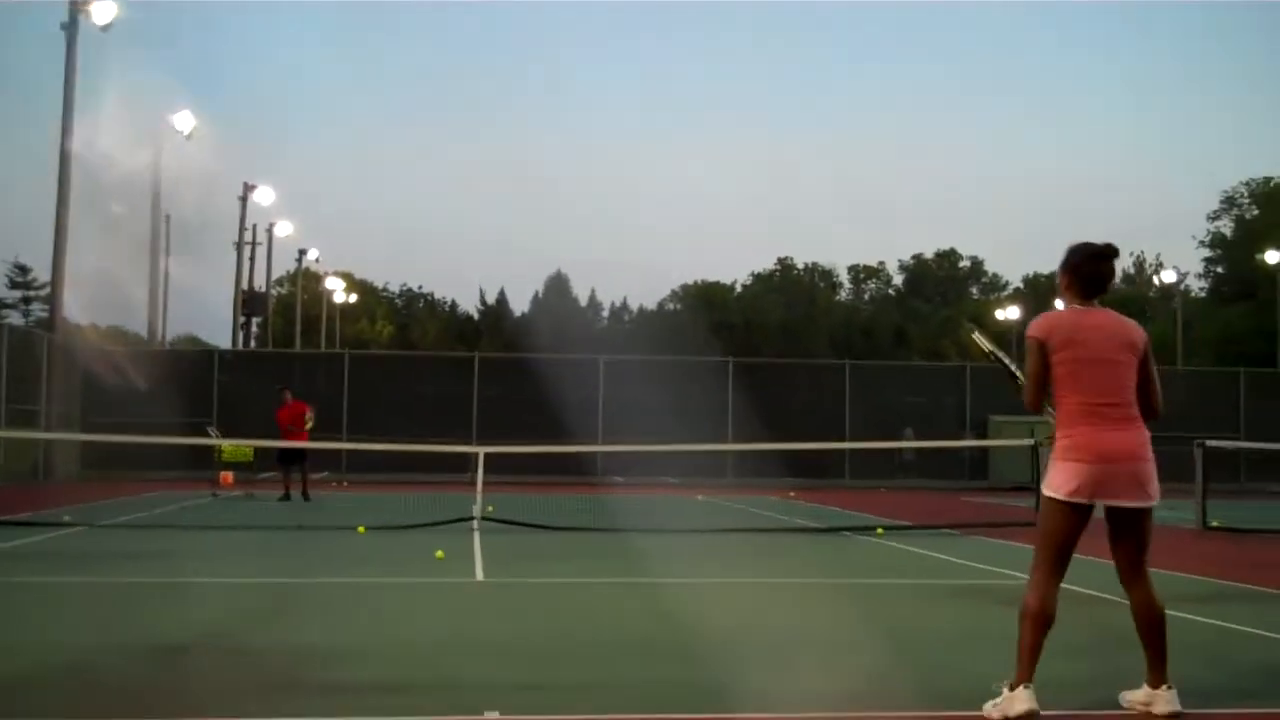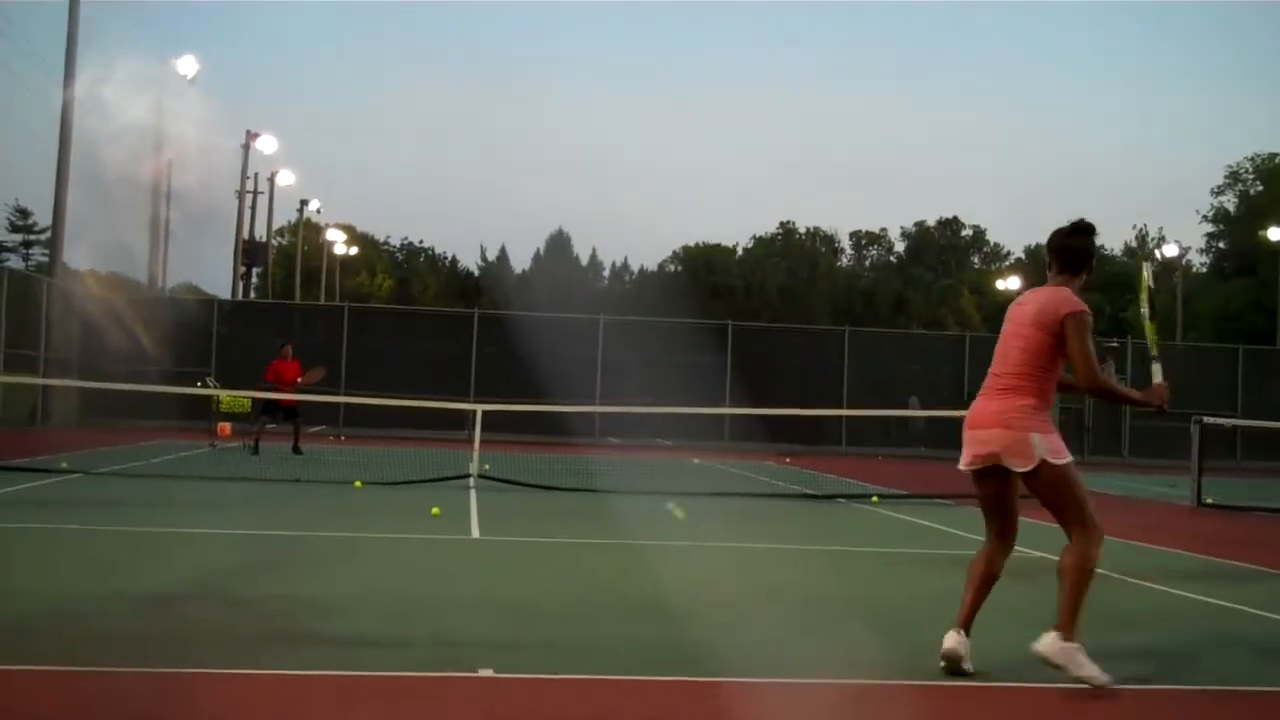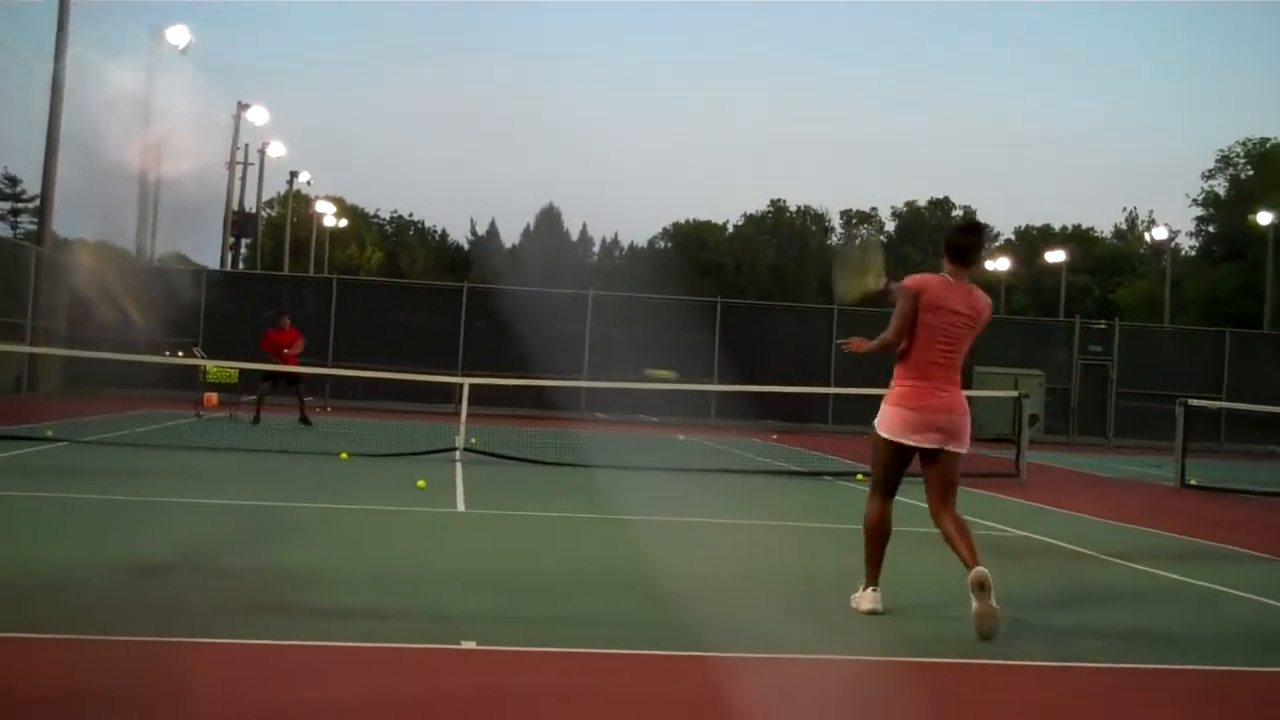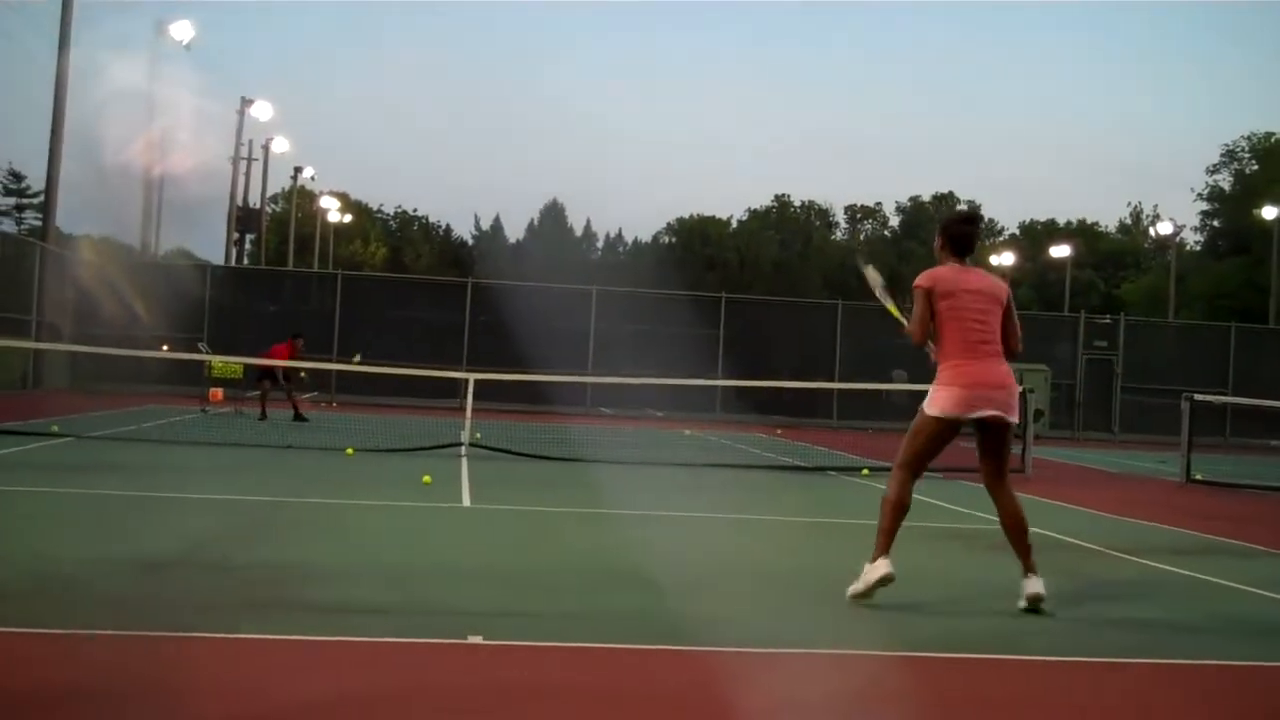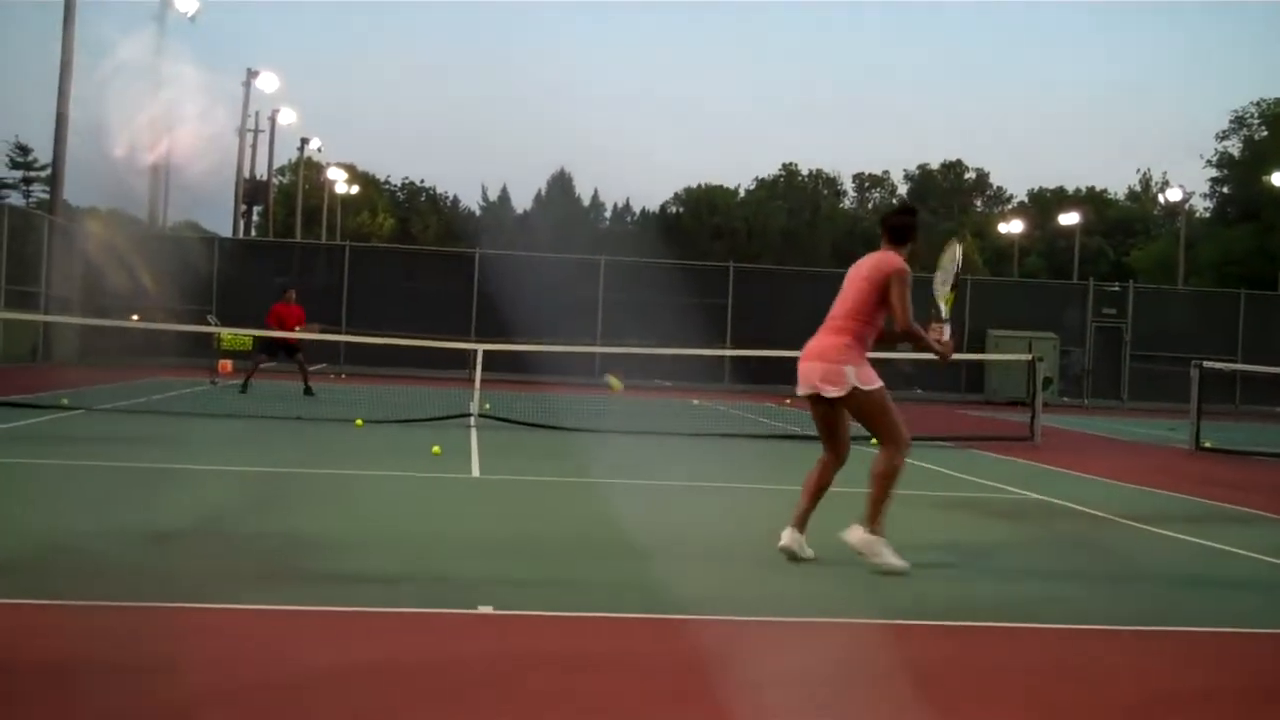
dt=0.7s
person 1, frame 1
left shoulder: (1045, 327)
right shoulder: (1133, 331)
left elbow: (1033, 402)
right elbow: (1153, 407)
left wrist: (1060, 400)
left hip: (1077, 459)
right hip: (1135, 459)
left knee: (1044, 576)
right knee: (1136, 579)
person 1, frame 2
left shoulder: (1021, 303)
right shoulder: (1072, 307)
right elbow: (1090, 381)
left wrist: (1065, 379)
right wrist: (1145, 398)
left hip: (979, 424)
right hip: (1022, 427)
left knee: (999, 538)
right knee: (1085, 533)
left ankle: (959, 633)
right ankle: (1062, 638)
person 1, frame 3
left shoulder: (917, 284)
right shoulder: (982, 305)
left elbow: (893, 342)
left wrist: (867, 345)
left hip: (908, 406)
right hip: (950, 411)
left knee: (880, 496)
right knee: (944, 511)
left ankle: (870, 590)
right ankle: (975, 571)
person 1, frame 4
left shoulder: (929, 279)
right shoulder: (998, 285)
left elbow: (919, 338)
right elbow: (1013, 349)
left wrist: (914, 324)
left hip: (956, 387)
right hip: (1000, 386)
left knee: (903, 472)
right knee: (999, 486)
left ankle: (879, 561)
right ankle: (1031, 577)
person 1, frame 5
left shoulder: (864, 263)
right shoulder: (897, 268)
right elbow: (903, 327)
left wrist: (922, 338)
right wrist: (934, 346)
left hip: (814, 359)
right hip: (841, 363)
left knee: (836, 454)
right knee: (895, 444)
left ankle: (795, 531)
right ankle: (870, 531)
